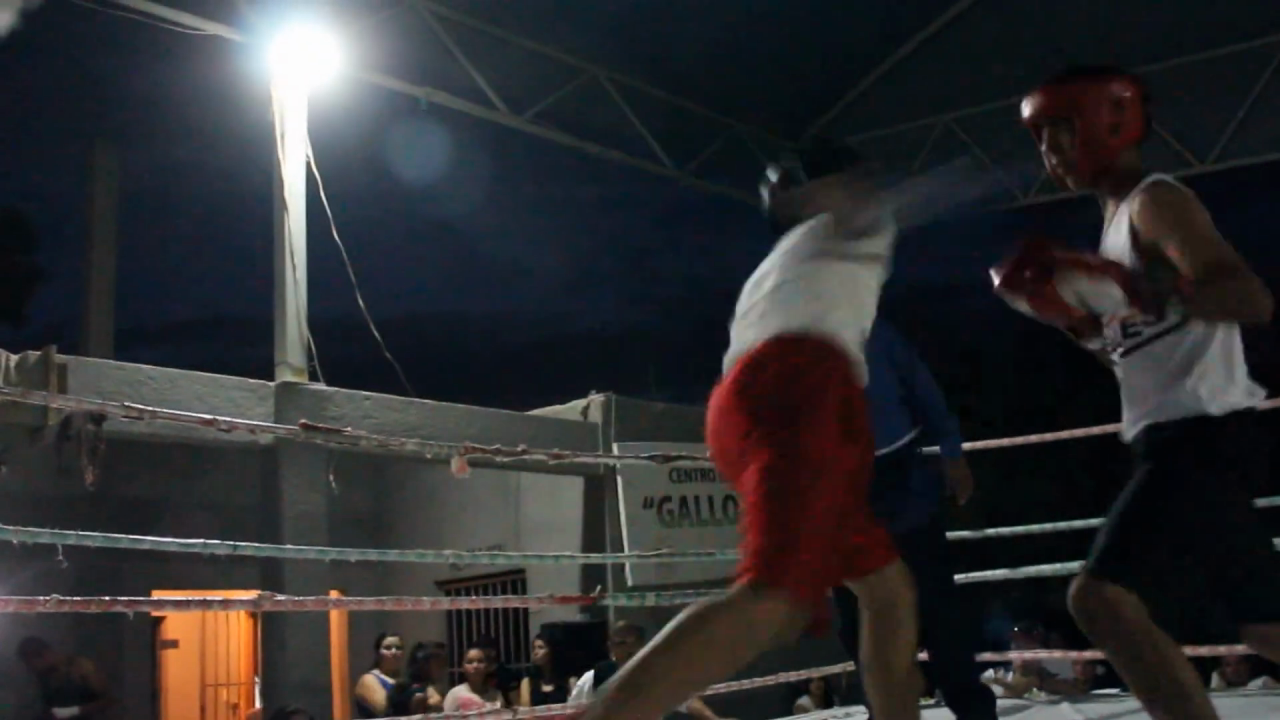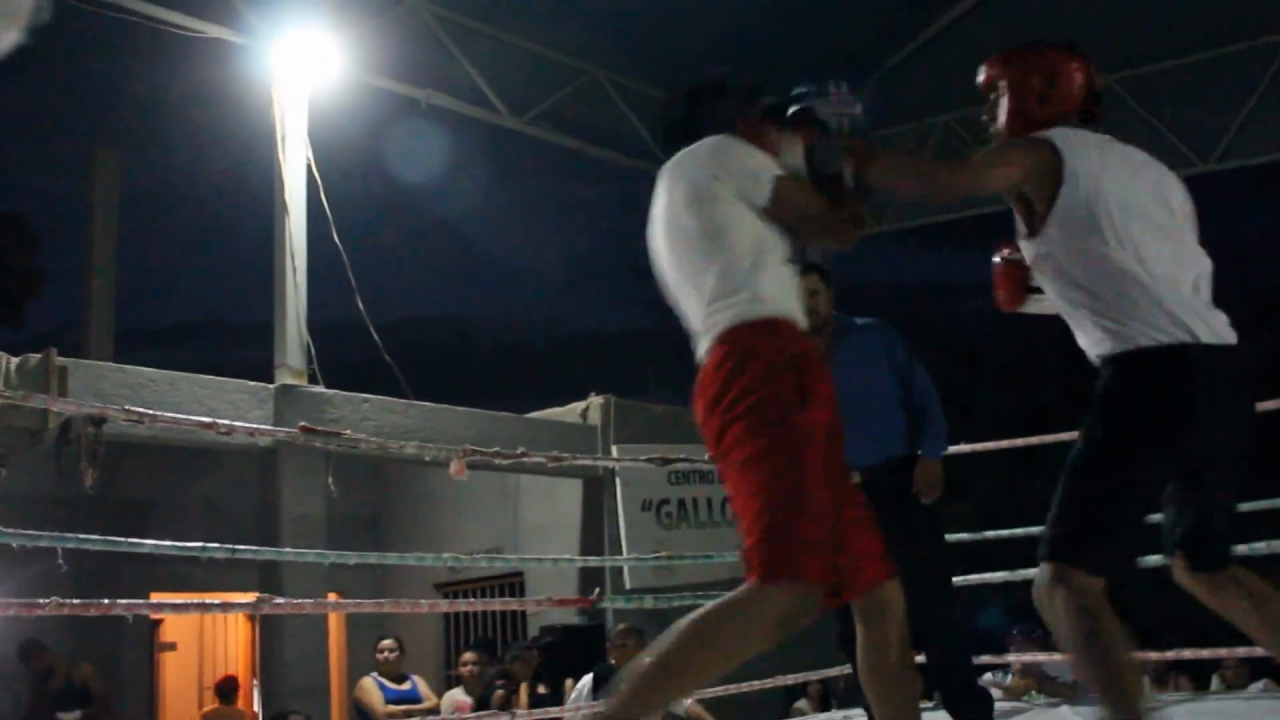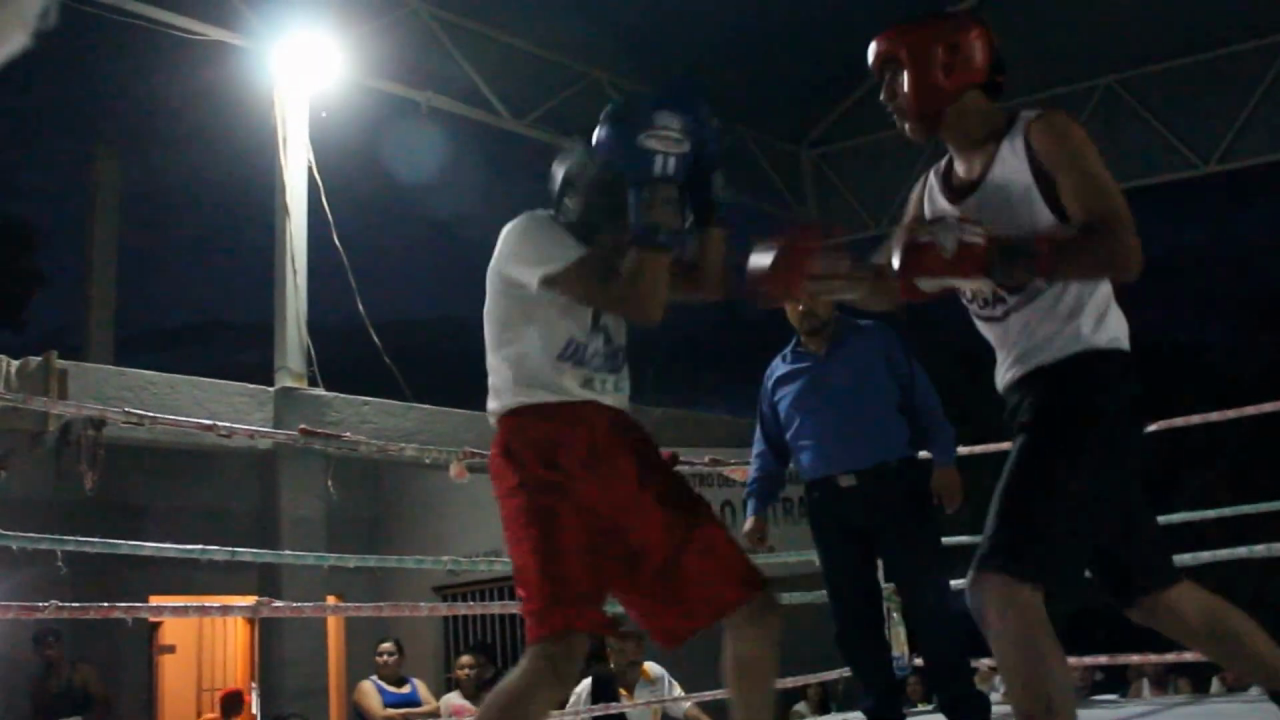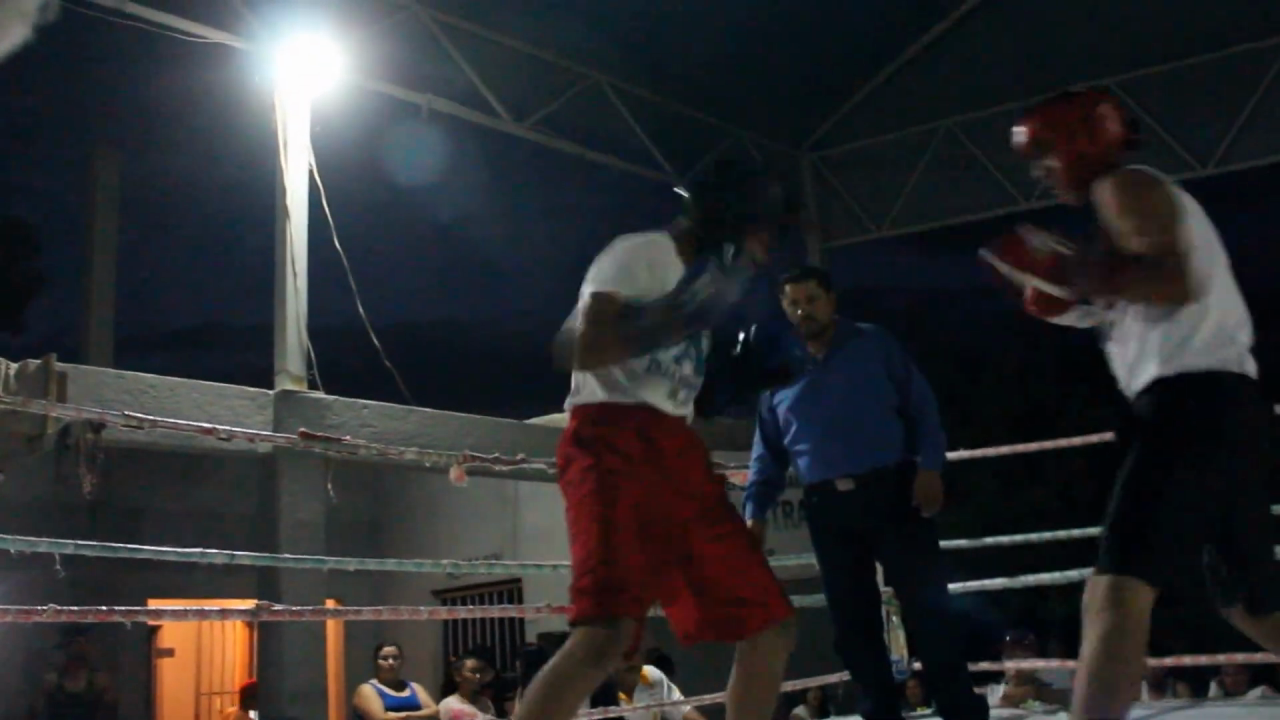
dt=0.5s
person 1, frame 1
left shoulder: (1160, 202)
right shoulder: (1127, 225)
left wrist: (1122, 283)
right wrist: (1060, 304)
left hip: (1202, 438)
right hip: (1185, 442)
left knee: (1099, 599)
person 1, frame 2
left shoulder: (1036, 153)
right shoulder: (1154, 173)
left elbow: (933, 180)
left wrist: (850, 154)
right wrist: (1044, 282)
left hip: (1150, 382)
right hip: (1214, 377)
left knee: (1065, 585)
right knee: (1203, 568)
person 1, frame 3
left shoulder: (1047, 138)
right shoulder: (932, 189)
left elbow: (1124, 256)
right elbow: (886, 290)
left wrist: (1000, 257)
left hip: (1085, 384)
right hip: (1039, 396)
left knee: (1000, 589)
right knee: (1156, 596)
person 1, frame 4
left shoulder: (1125, 191)
right shoulder: (1159, 210)
left elbow: (1177, 286)
left wrist: (1055, 268)
right wrist: (1083, 306)
left hip: (1191, 403)
left knee: (1116, 590)
person 2, frame 1
left shoulder: (786, 269)
right shoulder: (857, 234)
right elbow: (847, 196)
right hip: (806, 390)
left knee: (892, 588)
right knee: (773, 599)
person 2, frame 2
left shoulder: (665, 213)
right shoulder: (719, 154)
right elbow: (837, 227)
left wrist: (796, 140)
left hip: (739, 376)
right hip: (770, 366)
left knee: (878, 590)
right knee: (788, 589)
person 2, frame 3
left shoulder: (610, 245)
right shoulder: (529, 236)
left elbow: (709, 286)
right elbow: (642, 305)
left wrist: (697, 192)
right wrist: (657, 208)
left hip: (621, 449)
right hip: (545, 450)
left knee: (753, 611)
right knee: (561, 650)
person 2, frame 4
left shoulder: (696, 273)
right shoulder: (641, 257)
right elbow: (578, 350)
right wrist: (680, 315)
left hip: (674, 453)
right hip: (612, 447)
left knee: (768, 622)
right knee: (605, 633)
person 3, frame 1
left shoulder: (871, 336)
left elbow: (922, 391)
left wrist: (952, 452)
left hip: (899, 479)
left knee: (933, 593)
right knee: (855, 610)
person 3, frame 2
left shoulder: (874, 338)
left elbow: (922, 396)
left wrist: (930, 454)
left hip: (898, 482)
left knee: (929, 595)
right knee: (854, 610)
person 3, frame 3
left shoulder: (875, 341)
right shoulder: (778, 373)
left elbow: (923, 402)
right elbow: (768, 450)
left wrist: (944, 460)
right wrist: (756, 508)
left hip: (895, 488)
right hip: (828, 505)
left knee: (927, 600)
right knee: (854, 616)
person 3, frame 4
left shoulder: (873, 344)
left elbow: (920, 406)
right elbow: (767, 452)
left wrist: (929, 465)
right wrist: (754, 509)
left hip: (892, 490)
right hip: (827, 507)
left knee: (924, 602)
right knee: (852, 618)
